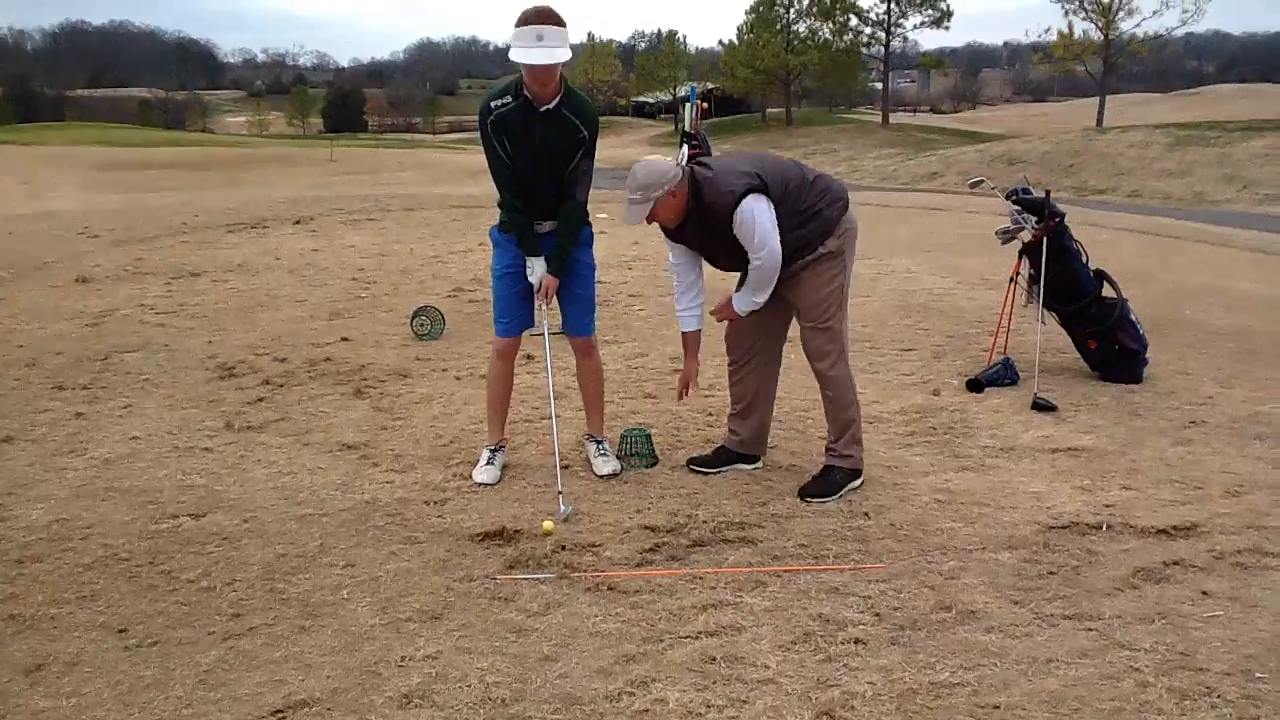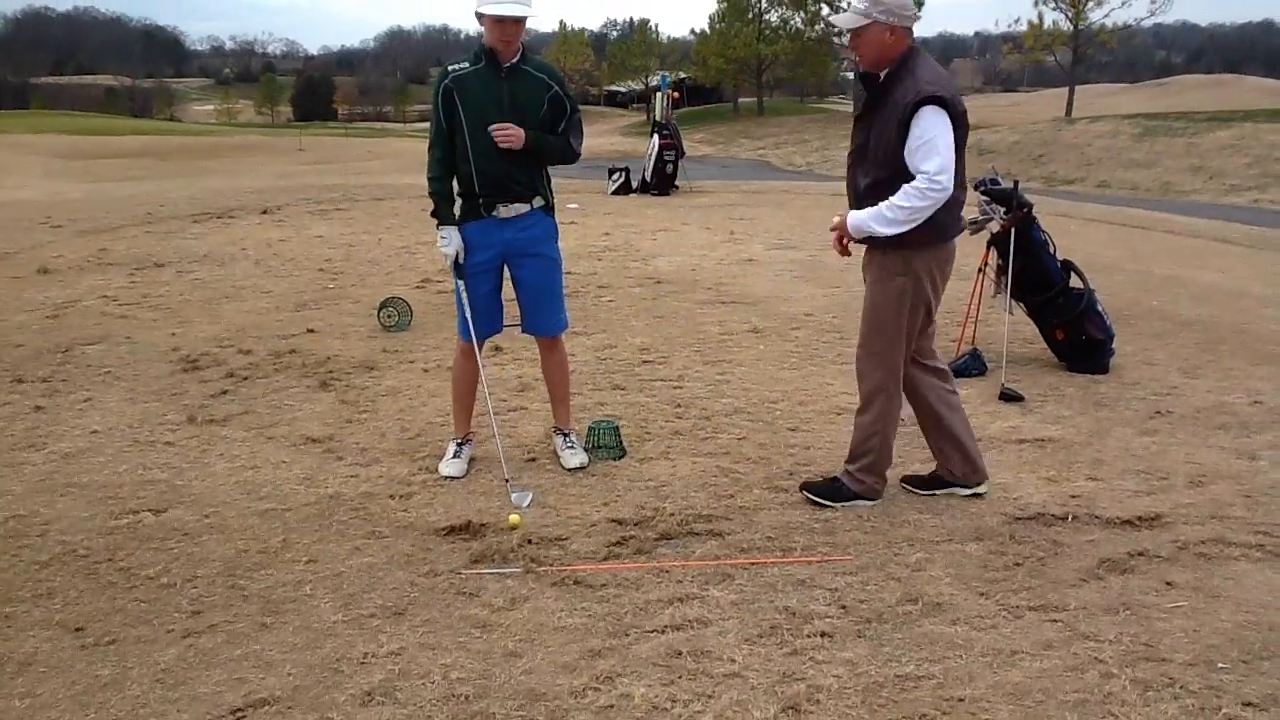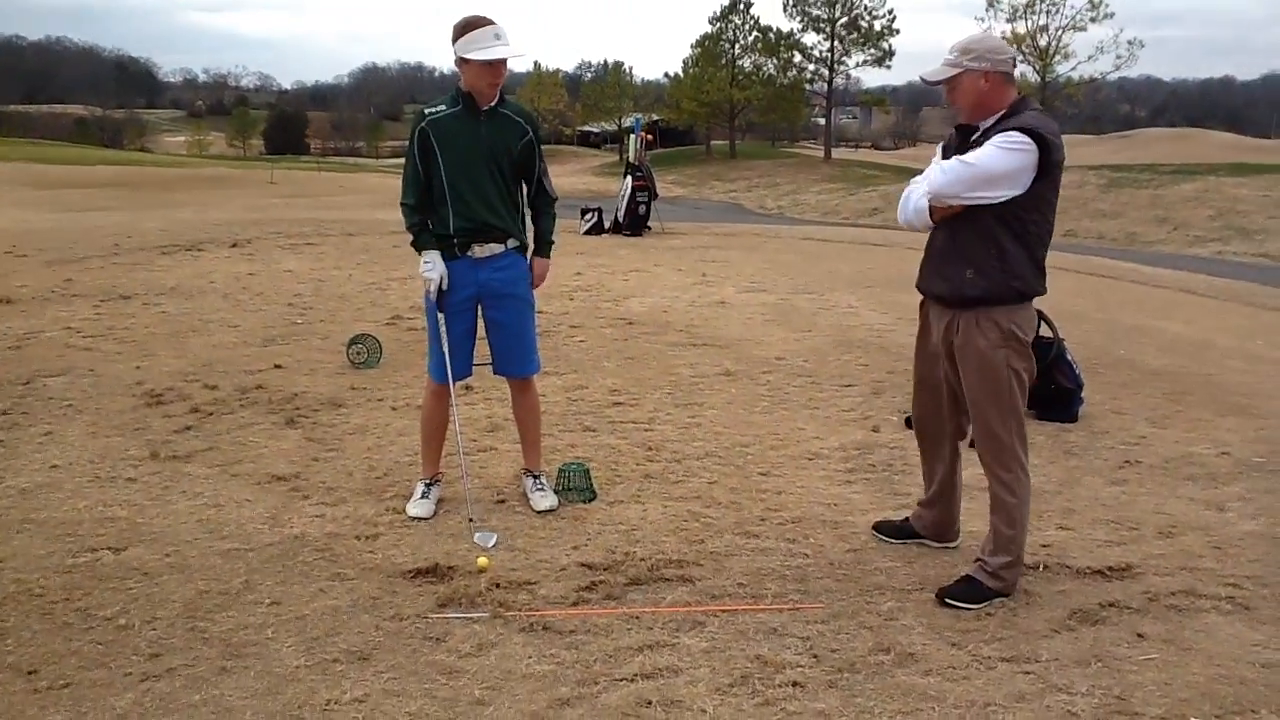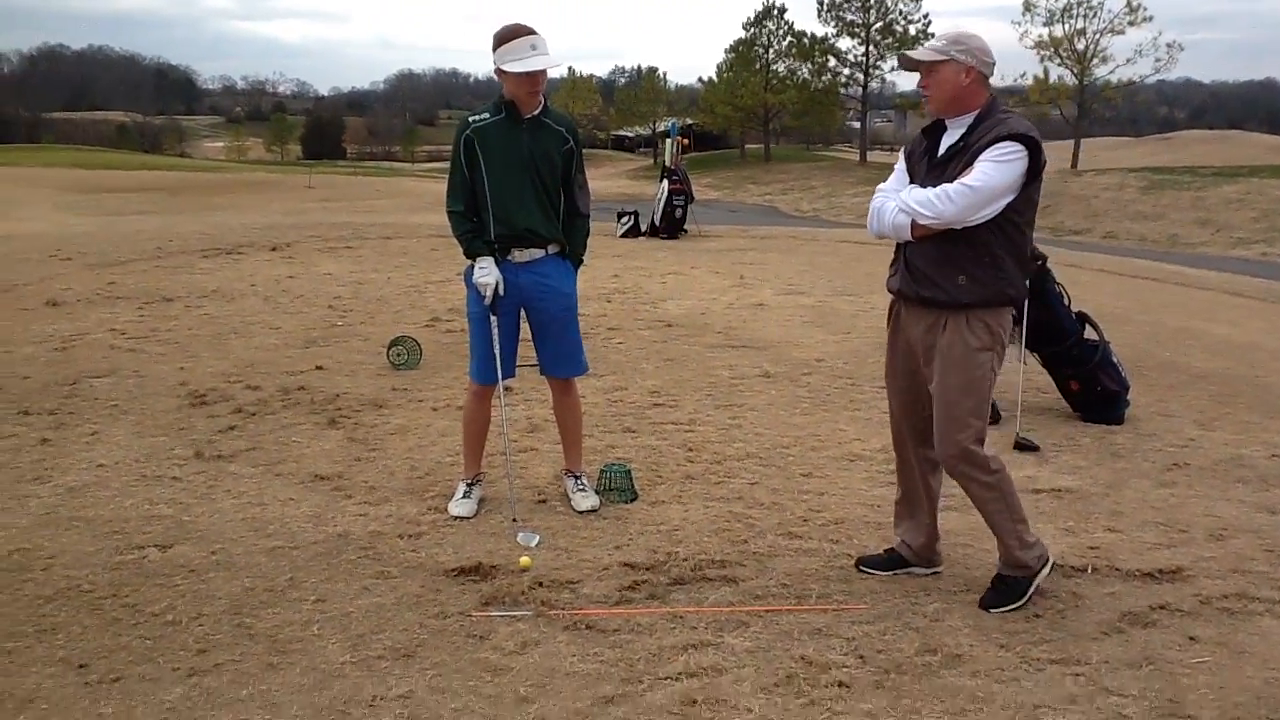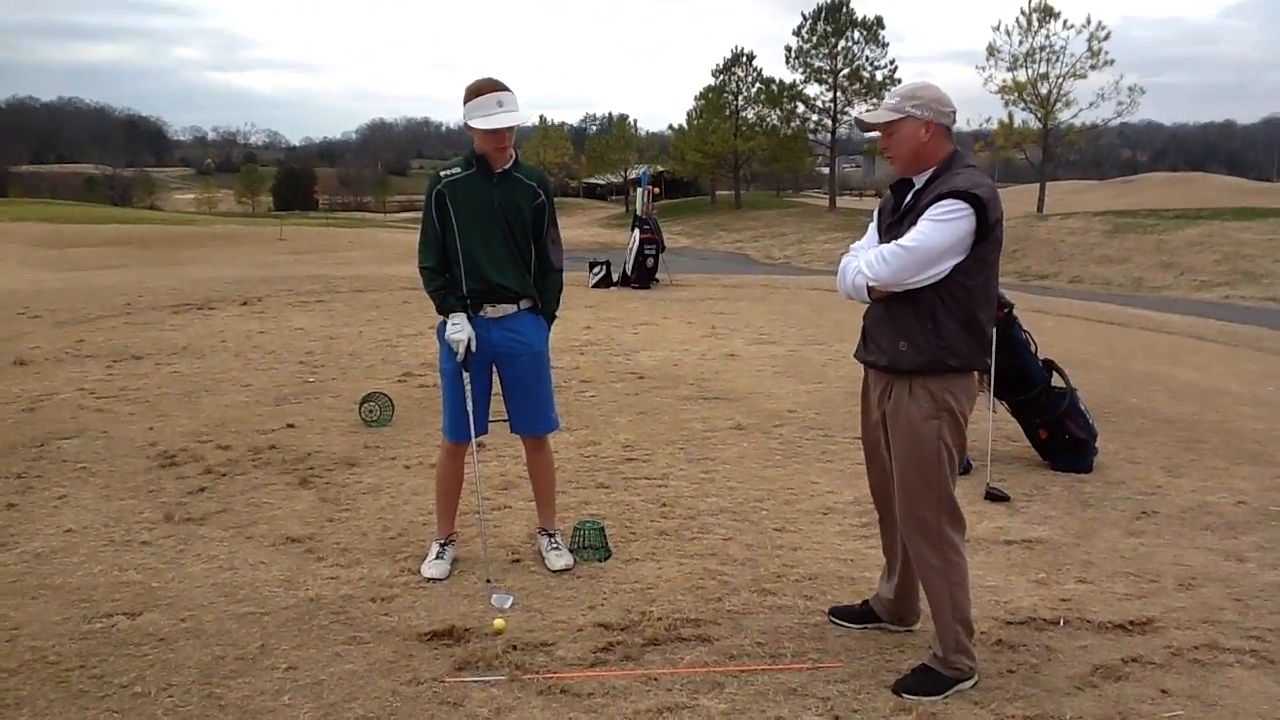
dt=1s
person 1, frame 1
left shoulder: (736, 200)
right shoulder: (679, 216)
left elbow: (767, 259)
right elbow: (686, 284)
left wrist: (740, 304)
right wrist: (690, 360)
left hip: (823, 237)
right hip: (770, 251)
left knee: (825, 349)
right knee: (747, 338)
left ankle: (845, 461)
right ankle: (744, 444)
person 1, frame 2
left shoulder: (923, 97)
right shoulder: (884, 82)
left elbow: (935, 185)
left wrist: (860, 222)
right wrist: (856, 222)
left hip: (911, 249)
right hip: (887, 243)
left knee: (879, 364)
right knee: (914, 357)
left ankle: (862, 480)
right ankle: (961, 467)
person 1, frame 3
left shoulder: (1027, 139)
right shoulder: (967, 137)
left elbow: (942, 182)
right elbow: (910, 206)
left wrist: (942, 192)
right wrist: (938, 208)
left hip: (993, 317)
right hip: (941, 305)
left knee: (999, 443)
right knee: (934, 422)
left ankle: (1000, 568)
right ankle: (935, 520)
person 1, frame 4
left shoulder: (1010, 141)
right shoulder: (924, 144)
left elbow: (950, 205)
right elbow: (880, 216)
left wrist: (911, 203)
right wrist: (930, 218)
left hip: (971, 318)
right hip: (910, 308)
left knee: (959, 444)
right knee: (911, 436)
left ankle: (1024, 556)
right ankle: (917, 545)
person 1, frame 5
left shoulder: (964, 197)
right shoulder: (901, 195)
left elbow: (884, 269)
right elbow: (850, 274)
left wrist: (874, 270)
right wrist: (881, 280)
left hip: (932, 382)
right hip: (884, 369)
left knee: (928, 516)
right knee: (892, 501)
left ankle: (955, 658)
right ankle: (894, 604)
person 2, frame 1
left shoulder: (582, 114)
right shoulder: (495, 110)
left elbow: (575, 196)
right elbow: (508, 189)
left wrist: (556, 266)
right wrist: (531, 255)
left hip: (569, 236)
right hip: (515, 237)
left knee: (583, 340)
right knee: (505, 343)
left ankle: (596, 438)
right ankle: (495, 445)
person 2, frame 2
left shoulder: (546, 79)
right shoulder: (454, 80)
left elbow: (571, 147)
right elbow: (440, 156)
left wrist: (530, 141)
right wrist: (445, 221)
left hip: (533, 222)
right hip: (475, 225)
left knee: (549, 334)
right knee: (470, 340)
left ankle: (563, 430)
right ankle: (461, 438)
person 2, frame 3
left shoulder: (520, 122)
right shoulder: (431, 123)
left elbow: (540, 189)
right elbow: (414, 196)
left wrist: (542, 248)
right wrist: (427, 251)
left hip: (508, 263)
right hip: (452, 265)
left knee: (521, 376)
right knee: (440, 380)
left ankle: (533, 473)
right ankle: (429, 479)
person 2, frame 4
left shoulder: (562, 130)
right shoulder: (475, 131)
left elbow: (577, 204)
right elbow: (459, 205)
left wrist: (571, 263)
right wrist: (480, 258)
left hip: (550, 268)
right hip: (494, 268)
left knee: (563, 378)
right knee: (483, 381)
left ankle: (574, 474)
right ankle: (470, 479)
person 2, frame 5
left shoulder: (534, 184)
right shoulder: (446, 185)
left elbow: (549, 260)
right elbow: (431, 260)
left wrist: (542, 318)
right wrist: (453, 314)
left hip: (522, 323)
right hip: (465, 324)
left knee: (536, 434)
right knee: (455, 439)
left ankle: (548, 532)
right ankle: (444, 539)
